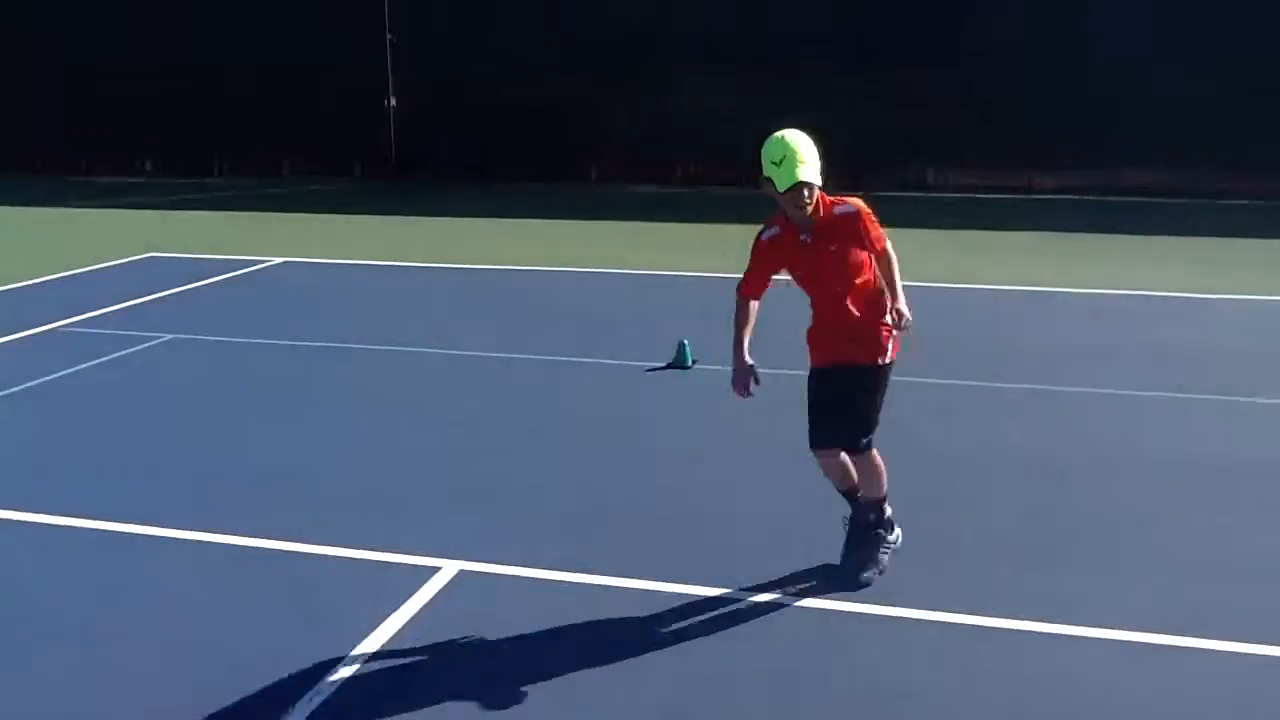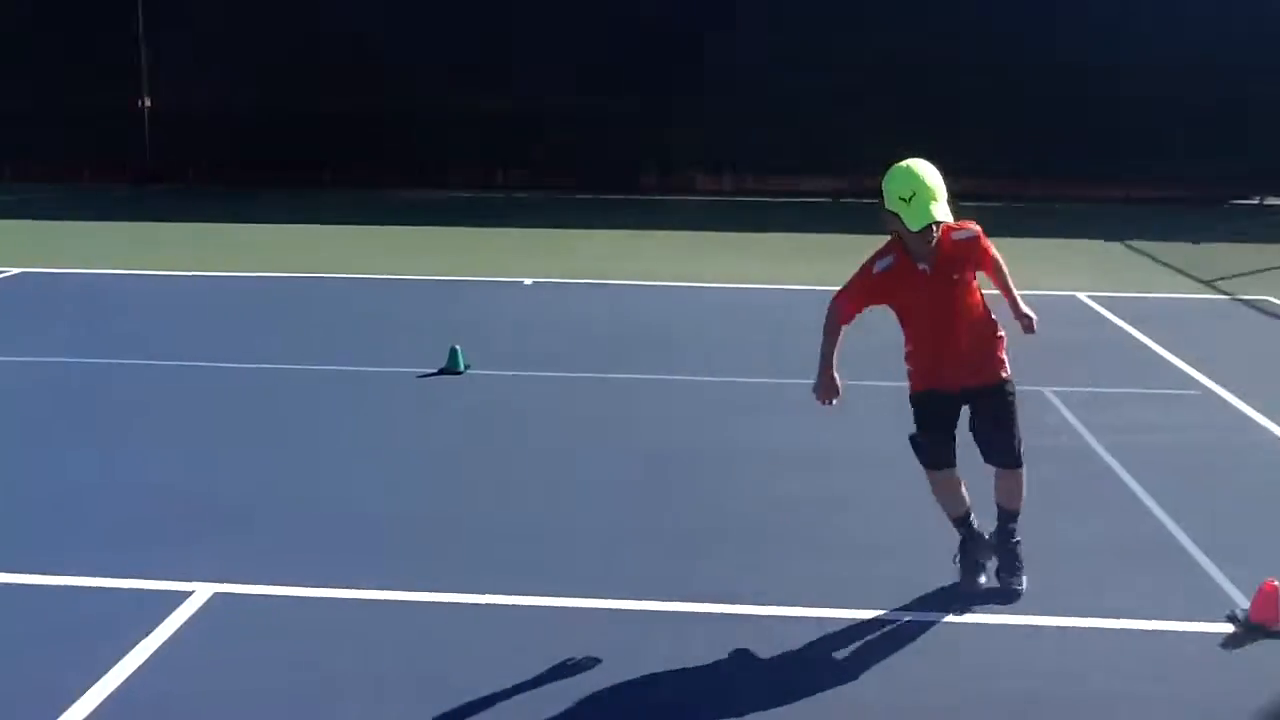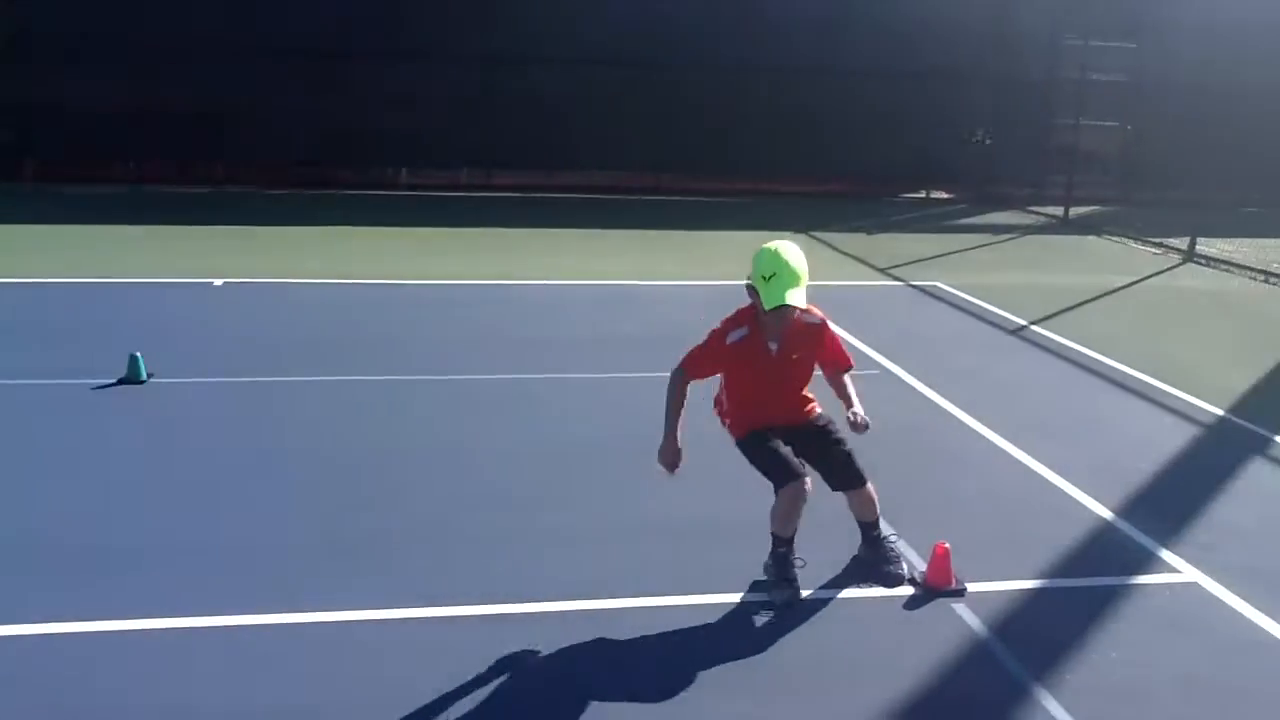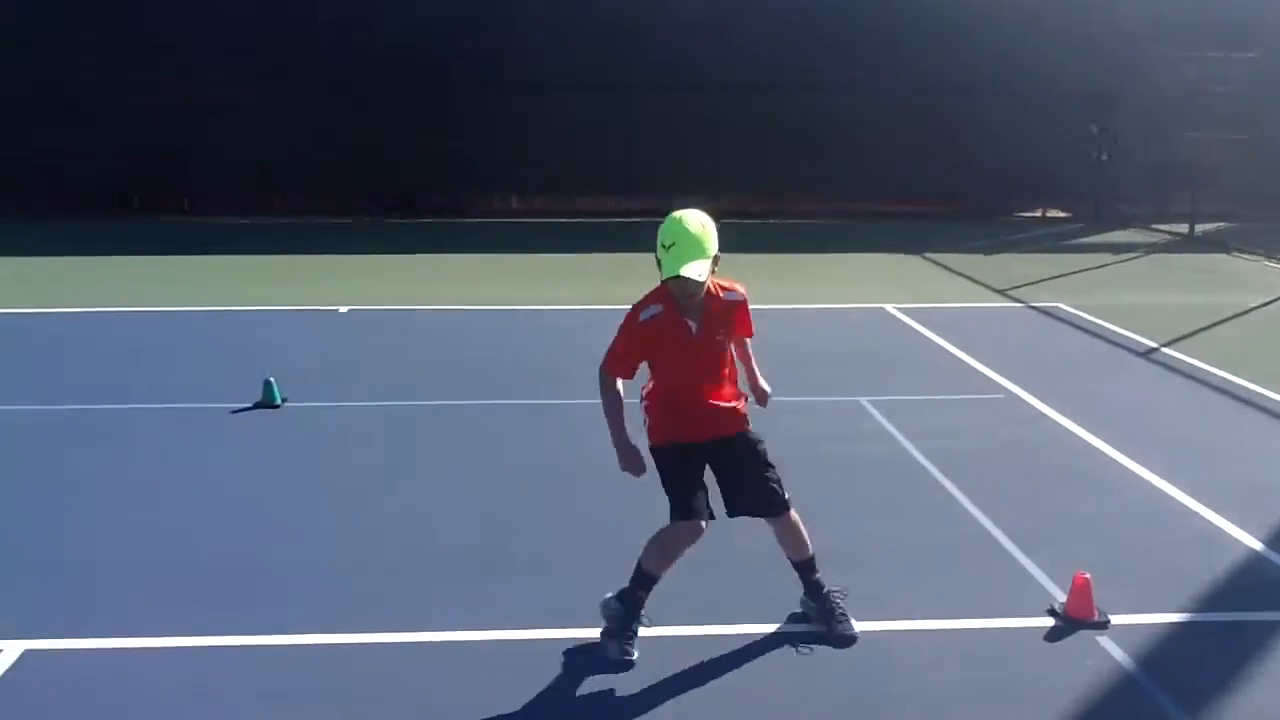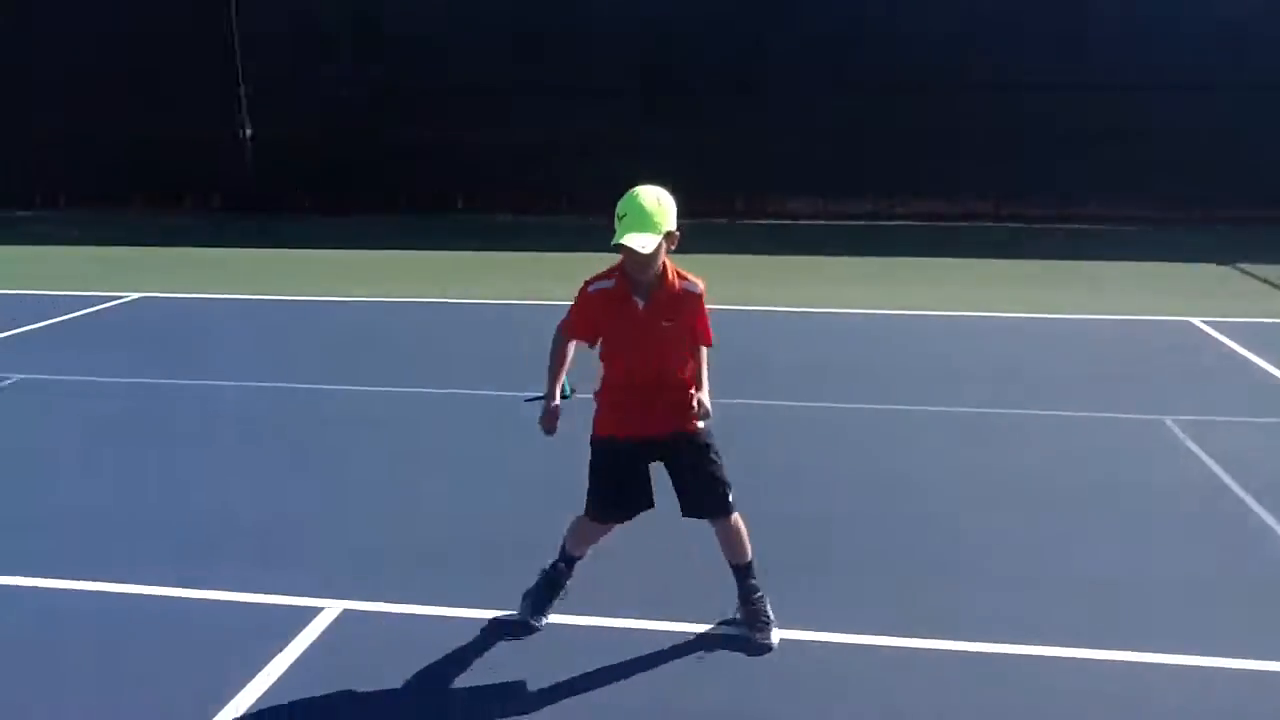
dt=0.4s
person 1, frame 1
left shoulder: (851, 213)
right shoulder: (770, 238)
left elbow: (882, 248)
right elbow: (749, 295)
left wrist: (897, 298)
right wrist: (740, 357)
left hip: (870, 341)
right hip: (829, 348)
left knee: (856, 443)
right knee: (825, 449)
left ankle: (878, 527)
right ankle: (874, 522)
person 1, frame 2
left shoulder: (965, 239)
right shoulder: (879, 269)
left elbow: (994, 264)
right elbow: (839, 311)
left wrist: (1016, 304)
right wrist: (826, 371)
left hip: (989, 367)
right hip: (931, 374)
left knee: (1008, 461)
right knee: (939, 466)
left ankle: (1007, 539)
right ankle: (972, 540)
person 1, frame 3
left shoulder: (814, 323)
right shoulder: (730, 338)
left elbow: (839, 369)
right elbow: (681, 376)
left wrist: (853, 406)
right wrist: (671, 439)
left hip: (801, 412)
right hip: (752, 423)
left knee: (856, 484)
right knee: (794, 485)
left ankle: (874, 546)
right ankle: (781, 558)
person 1, frame 4
left shoulder: (732, 299)
right shoulder: (646, 317)
right elbow: (610, 375)
left wrist: (754, 378)
right wrist: (622, 444)
left hip: (727, 419)
right hip: (672, 428)
left knee: (779, 510)
right knee: (688, 524)
left ankle: (816, 592)
right ankle: (627, 606)
person 1, frame 5
left shoulder: (687, 293)
right shoulder: (598, 291)
right elbow: (567, 335)
left wrist: (702, 391)
right wrist: (552, 395)
left hip: (678, 418)
right hip: (618, 420)
left knee: (721, 510)
right knee: (601, 517)
left ankle: (750, 592)
right ankle: (556, 576)
